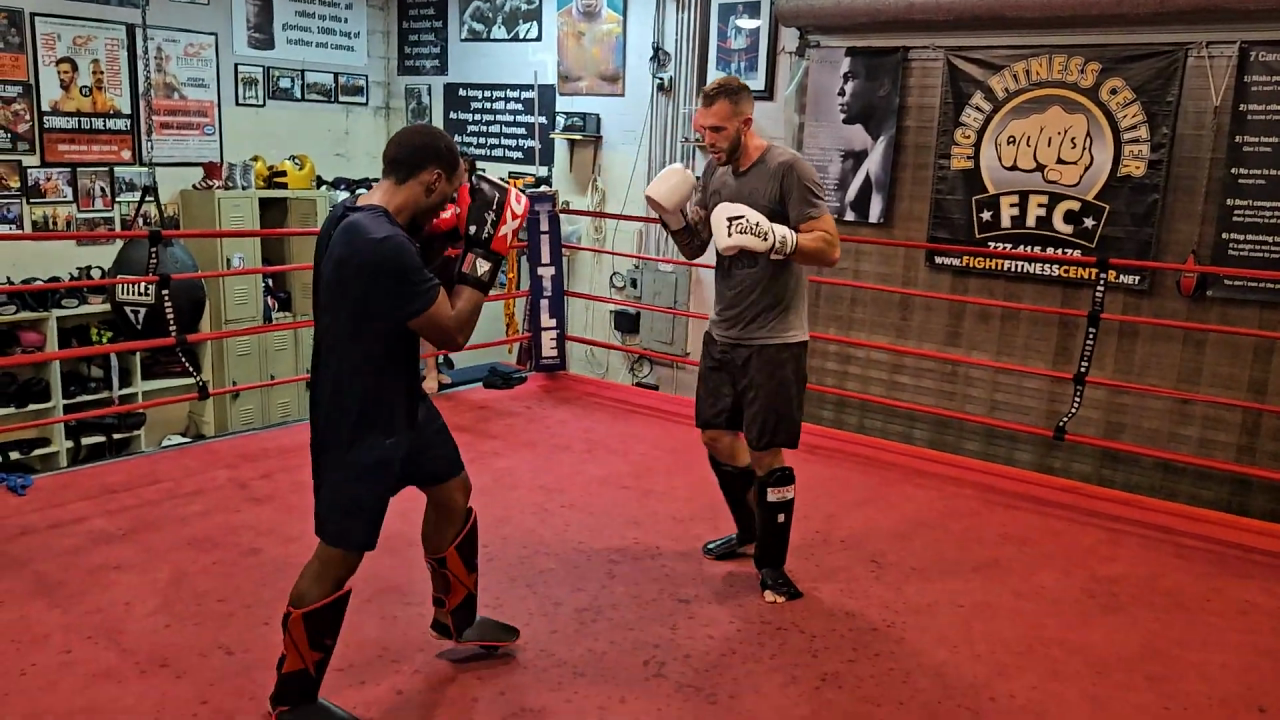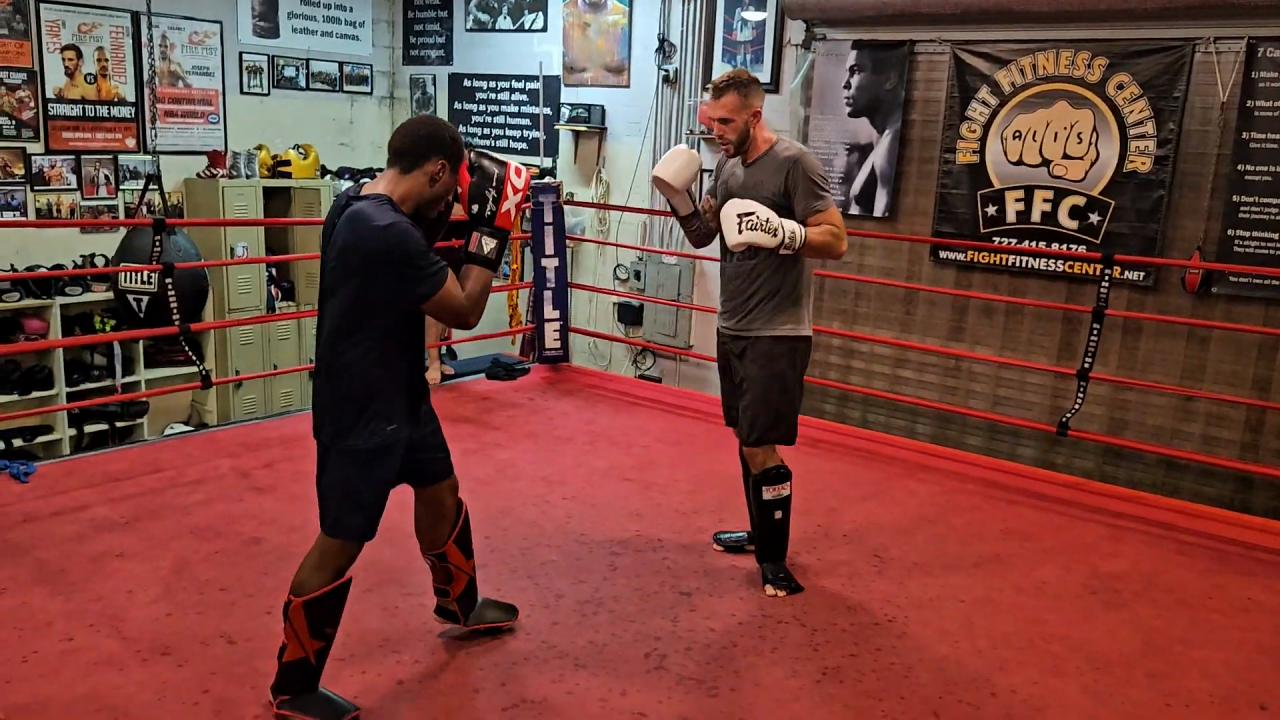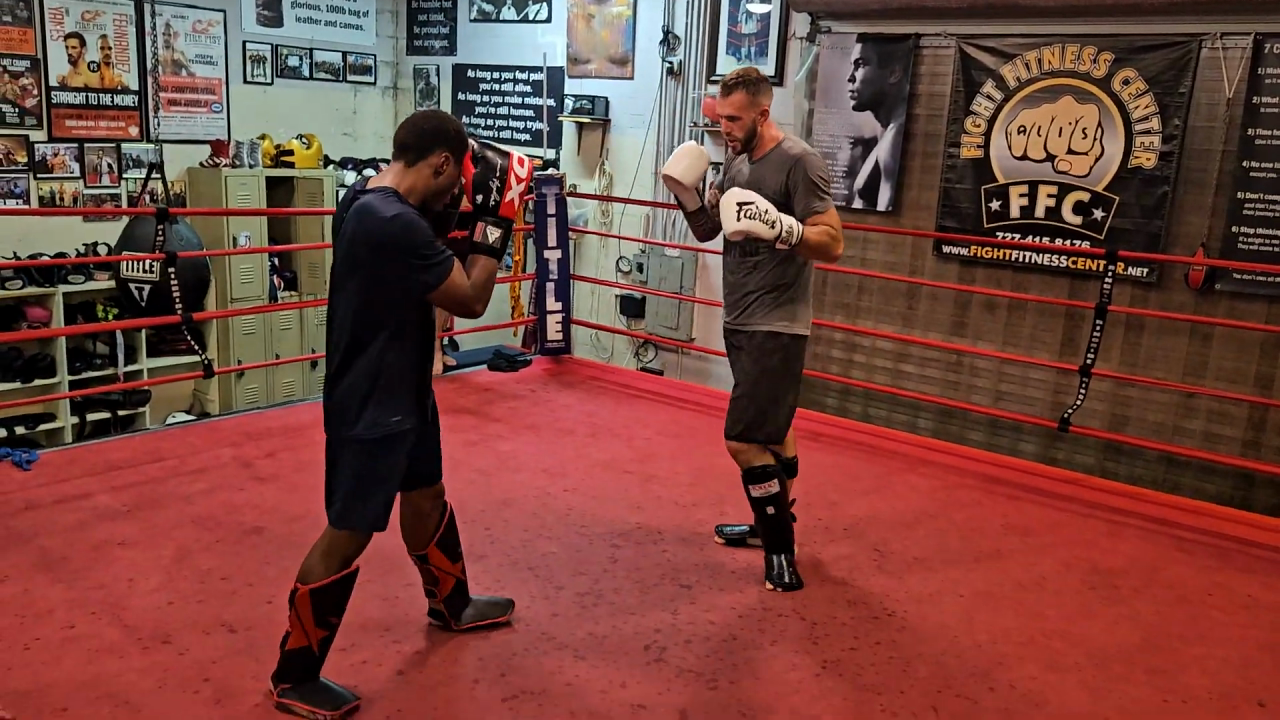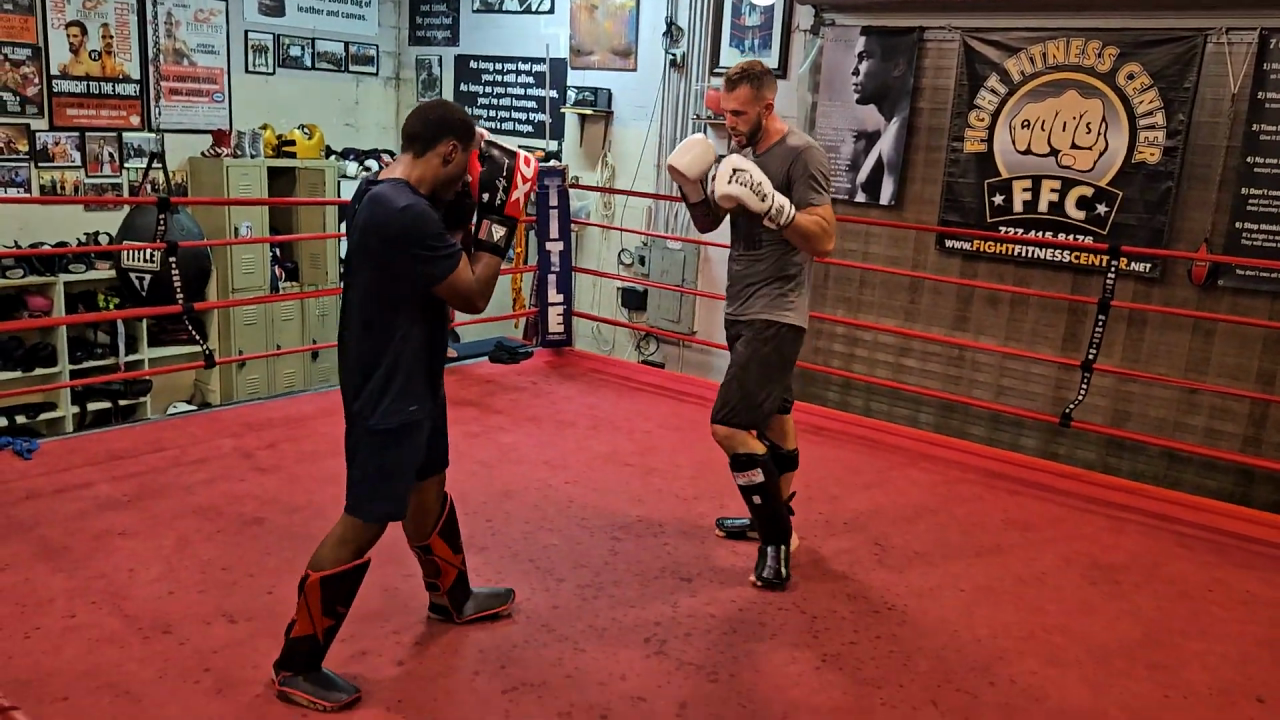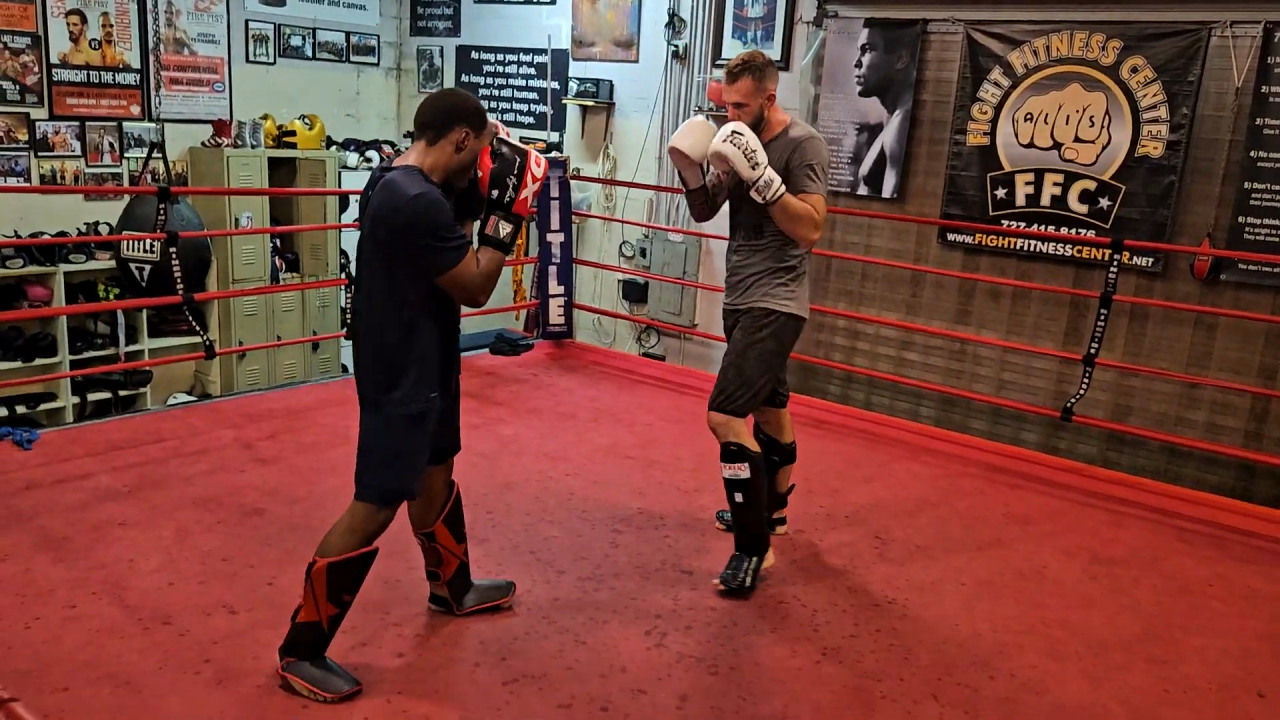
dt=0.1s
person 1, frame 1
left shoulder: (355, 216)
right shoulder: (382, 246)
right elbow: (454, 331)
left wrist: (436, 234)
right wrist: (486, 247)
left hip: (398, 402)
right hip: (360, 421)
left knee: (452, 490)
right knee: (341, 551)
left ankle: (457, 619)
person 1, frame 2
left shoulder: (360, 204)
right shoulder: (386, 234)
right elbow: (464, 311)
left wrist: (440, 220)
right wrist: (491, 225)
left hip: (399, 393)
right hip: (362, 410)
left knee: (442, 490)
right knee: (341, 542)
left ankle: (459, 602)
person 1, frame 3
left shoulder: (369, 200)
right shoulder: (392, 224)
left elbow: (431, 255)
right elbow: (470, 299)
left wrist: (463, 209)
right wrist: (494, 215)
left hip: (401, 389)
right hip: (371, 403)
left knee: (426, 495)
right knee: (349, 531)
left ankle: (451, 603)
person 1, frame 4
left shoulder: (384, 192)
right shoulder: (404, 214)
left elbow: (437, 252)
right elbow: (473, 294)
left wrist: (474, 203)
right wrist: (499, 214)
left hip: (413, 379)
right hip: (387, 391)
left knee: (429, 486)
right knee: (364, 522)
left ankle: (451, 596)
right ankle: (296, 664)
person 1, frame 5
left shoulder: (400, 181)
right shoulder: (415, 202)
left elbow: (451, 250)
right elbow: (475, 288)
left wrist: (482, 192)
right wrist: (508, 208)
left hip: (424, 365)
right hip: (401, 376)
left knee: (435, 474)
right knee: (374, 507)
left ankle: (452, 587)
right ankle: (302, 650)
person 2, frame 1
left shoulder: (789, 169)
right shoulder: (715, 170)
left elbow: (829, 248)
right elbow: (694, 247)
left wrist: (769, 236)
right wrist: (673, 217)
left hip: (774, 340)
right hip: (723, 335)
left knee: (766, 452)
right knee: (717, 439)
left ankle: (772, 564)
right ankle: (748, 531)
person 2, frame 2
left shoulder: (795, 163)
right shoulder: (728, 164)
left elbow: (836, 241)
right elbow: (702, 236)
left wrist: (778, 231)
right wrist: (679, 200)
left hip: (777, 333)
right hip: (732, 328)
left knee: (761, 448)
right knee: (745, 437)
left ankle: (773, 558)
right ankle: (763, 530)
person 2, frame 3
left shoulder: (800, 162)
right shoulder: (737, 162)
left elbow: (831, 246)
right elbow: (706, 232)
left wrist: (775, 223)
right wrist: (688, 196)
left hip: (775, 328)
right hip: (740, 322)
left knee: (744, 442)
right knee: (770, 428)
left ankle: (782, 547)
right ankle: (772, 523)
person 2, frame 4
left shoulder: (802, 155)
right shoulder: (741, 153)
left elbow: (823, 240)
right elbow: (708, 223)
left wrist: (769, 202)
right wrist: (691, 187)
left hip: (774, 318)
right hip: (741, 312)
left knee: (730, 427)
right knee: (770, 418)
left ankle: (776, 538)
right ankle: (773, 516)
person 2, frame 5
left shoulder: (804, 145)
right shoulder: (740, 141)
left elbow: (808, 230)
right elbow: (703, 211)
left wrist: (758, 174)
right wrist: (690, 171)
left hip: (773, 305)
right hip: (740, 301)
left knee: (726, 418)
right knee: (767, 407)
left ankle: (752, 547)
right ankle: (770, 506)
